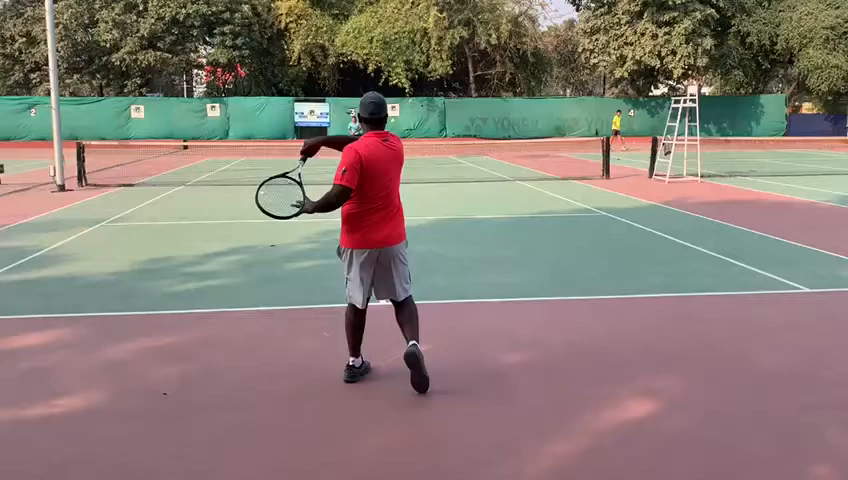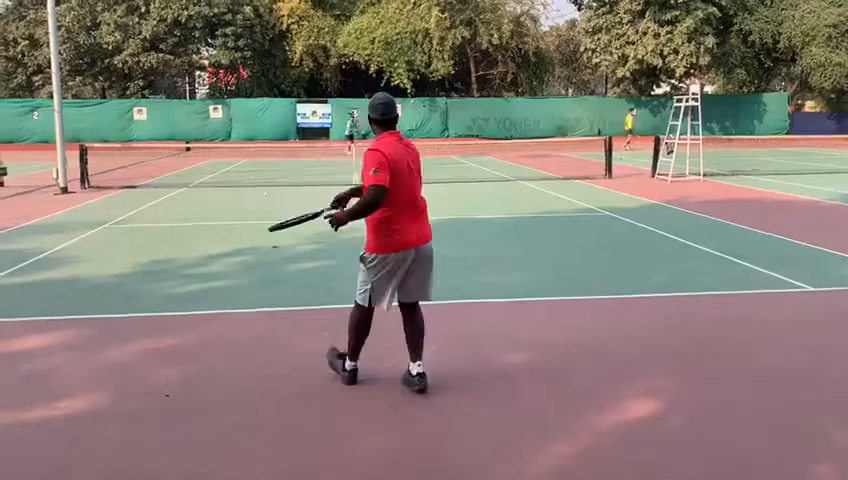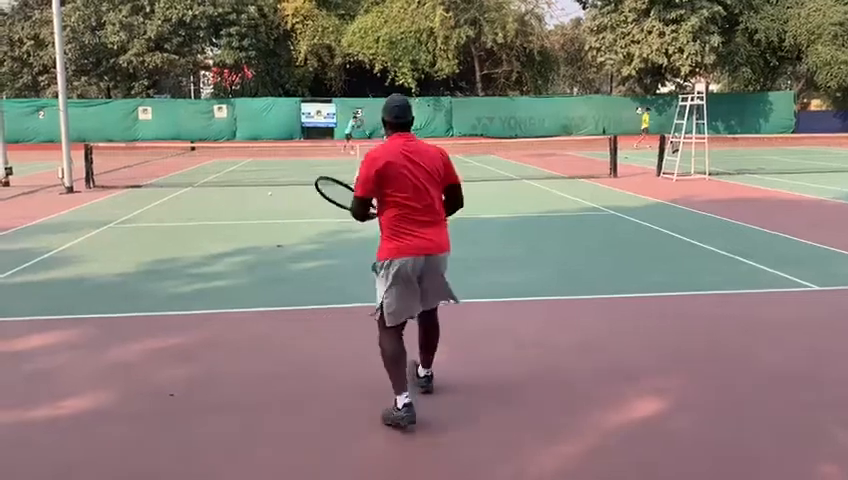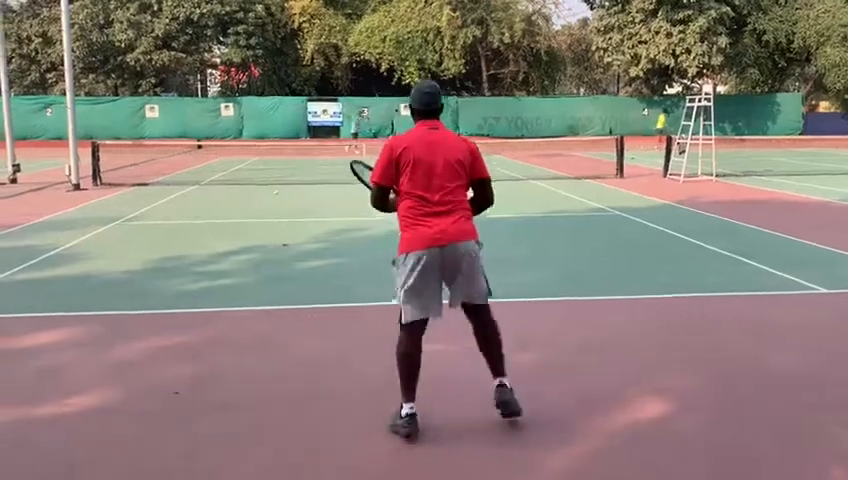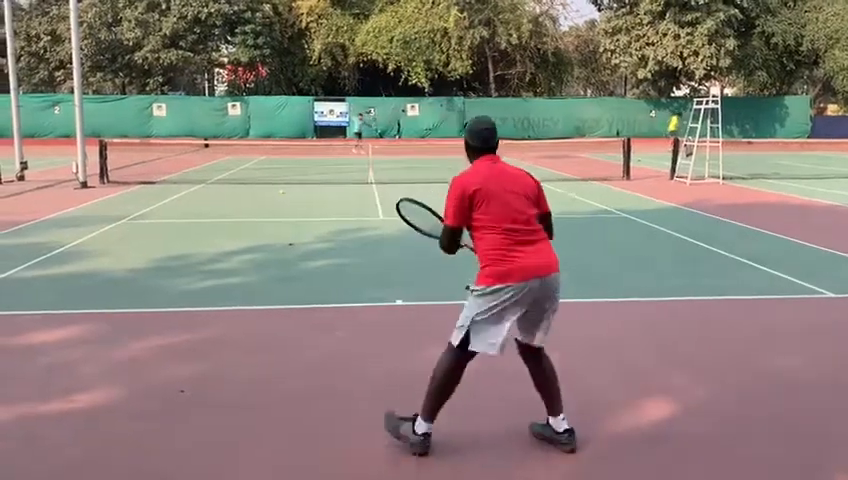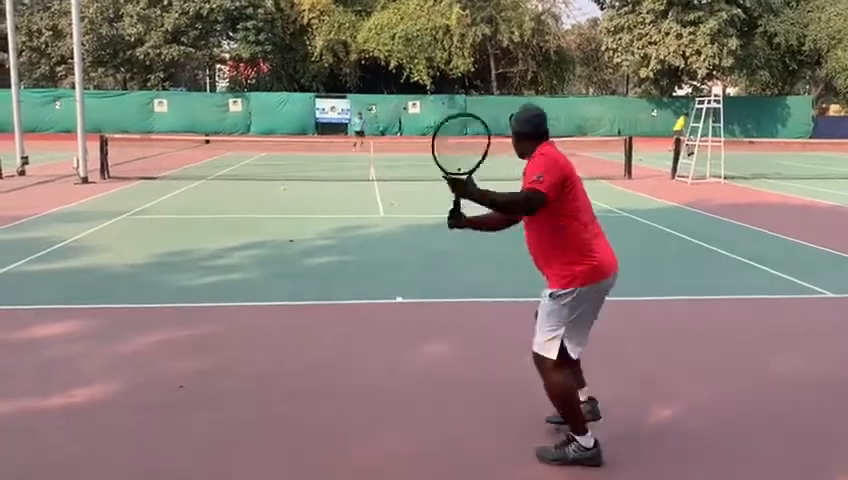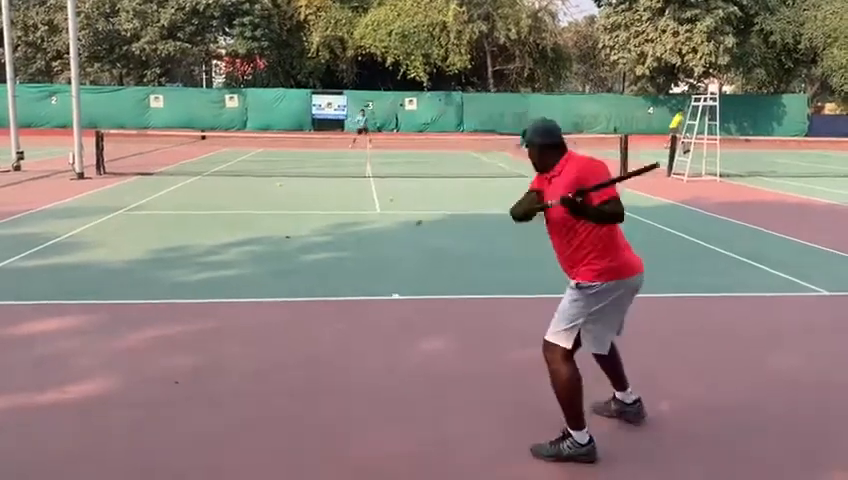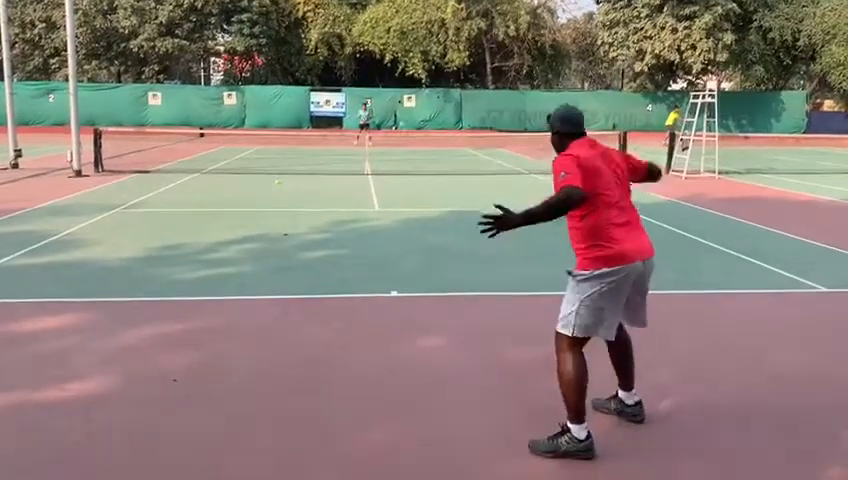
dt=0.4s
person 1, frame 1
left shoulder: (355, 152)
right shoulder: (396, 144)
left elbow: (338, 197)
left wrist: (312, 206)
right wrist: (322, 139)
left hip: (359, 242)
right hip: (393, 239)
left knee: (356, 303)
right knee: (403, 299)
left ankle: (354, 363)
right ankle: (413, 345)
person 1, frame 2
left shoulder: (377, 151)
right shoulder: (410, 148)
left elbow: (376, 198)
left wrist: (344, 216)
right wrist: (352, 192)
left hip: (387, 246)
right hip: (421, 241)
left knee: (364, 305)
right knee: (409, 304)
left ankle: (349, 364)
right ankle: (416, 370)
person 1, frame 3
left shoulder: (375, 158)
right shoulder: (437, 154)
left elbow: (359, 211)
right elbow: (456, 201)
left wrist: (375, 211)
left hip: (399, 253)
right hip: (437, 248)
left knee: (389, 327)
right knee: (428, 311)
left ankle: (403, 403)
right ankle: (425, 373)
person 1, frame 4
left shoulder: (396, 145)
right shoulder: (466, 146)
left elbow: (378, 200)
right elbow: (485, 198)
left hip: (417, 247)
right hip: (461, 242)
left knee: (411, 329)
right knee: (480, 311)
left ankle: (407, 413)
right ankle: (502, 388)
person 1, frame 5
left shoulder: (464, 183)
right shoulder: (526, 178)
left elbow: (449, 243)
left wrist: (462, 241)
left hip: (502, 280)
right hip: (547, 272)
left knee: (458, 353)
right knee: (531, 348)
left ankle: (420, 429)
right ankle: (561, 427)
person 1, frame 6
left shoulder: (547, 163)
right shoulder: (543, 165)
left elbow: (526, 205)
right elbow: (506, 217)
left wrist: (472, 192)
right wrist: (466, 221)
left hip: (578, 276)
right hip: (590, 269)
left knee: (547, 359)
right knee: (558, 338)
left ankle: (583, 442)
right ankle: (582, 399)
person 1, frame 7
left shoulder: (586, 167)
right shoulder: (545, 179)
left elbow: (616, 212)
right elbow: (519, 211)
left wrist: (585, 209)
right wrist: (530, 207)
left hip: (603, 276)
right hip: (618, 272)
left knee: (556, 350)
right knee: (594, 335)
left ankle: (578, 440)
right ankle: (627, 401)
person 1, frame 8
left shoulder: (569, 159)
right shoulder: (614, 156)
left elbow: (570, 198)
right elbow: (653, 172)
left wrist: (517, 220)
right wrist: (644, 167)
left hip: (604, 263)
right hip: (642, 255)
left knee: (568, 343)
right knee: (614, 326)
left ankle: (576, 435)
right ankle: (628, 400)
